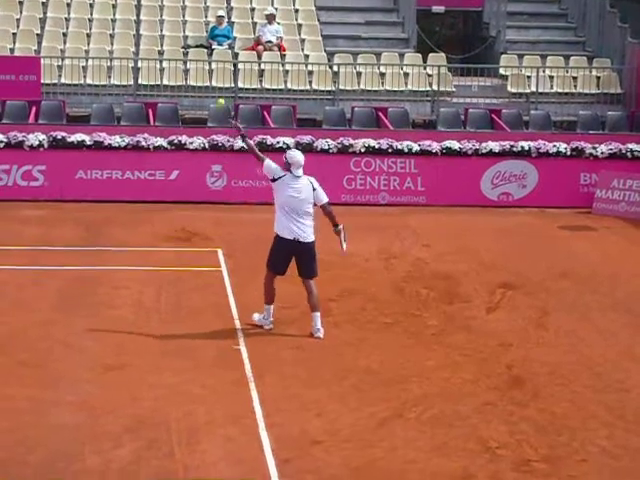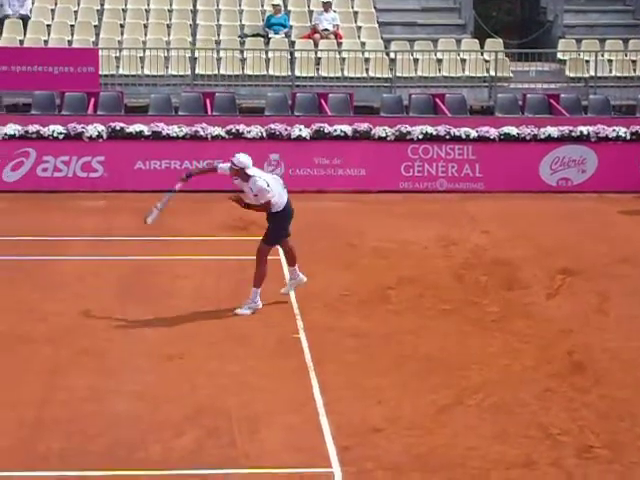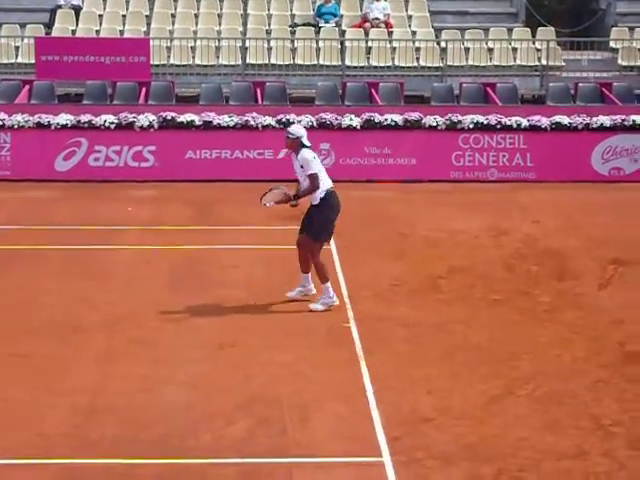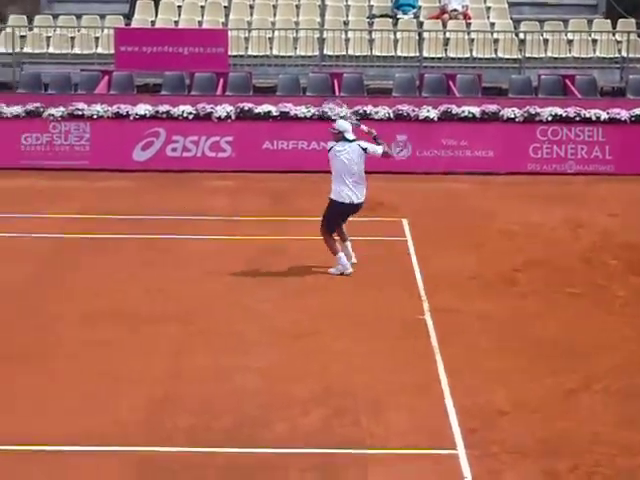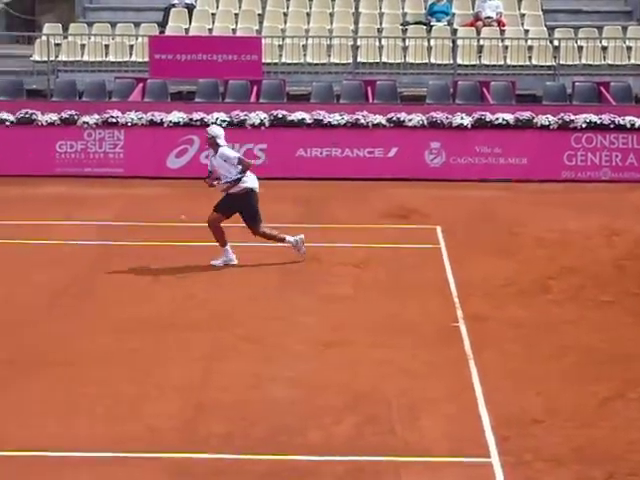
dt=1s
person 1, frame 1
left shoulder: (277, 176)
right shoulder: (311, 183)
left elbow: (257, 154)
right elbow: (326, 207)
left wrist: (242, 135)
right wrist: (337, 225)
left hip: (284, 238)
right hip: (306, 239)
left knee: (270, 276)
right knee: (308, 282)
left ankle: (267, 318)
right ankle: (317, 326)
person 1, frame 2
left shoulder: (259, 184)
right shoulder: (235, 172)
left elbow: (267, 206)
right elbow: (215, 169)
left wrist: (245, 205)
right wrist: (191, 174)
left hip: (280, 210)
right hip: (275, 208)
left knee: (262, 252)
right knee: (284, 242)
left ankle: (254, 300)
right ankle: (295, 276)
person 1, frame 3
left shoulder: (306, 156)
right shoulder: (296, 155)
left elbow: (315, 185)
left wrist: (294, 197)
right wrist: (295, 196)
left hip: (327, 203)
right hip: (318, 203)
left knee: (313, 251)
right knee: (302, 243)
left ankle: (329, 296)
right ankle: (306, 286)
person 1, frame 4
left shoulder: (332, 148)
right shoulder: (362, 146)
right elbow: (387, 153)
right wrist: (375, 138)
left hip: (340, 199)
right hip: (358, 200)
left knee: (326, 231)
right knee: (336, 222)
left ankle: (343, 264)
right ankle: (348, 254)
person 1, frame 5
left shoulder: (224, 152)
right shoulder: (213, 155)
left elbow: (247, 164)
right elbow: (212, 174)
left wrist: (233, 182)
right wrist: (210, 180)
left hip: (247, 193)
right hip: (233, 194)
left knee: (258, 231)
right knee: (212, 221)
left ankle: (294, 241)
right ankle: (228, 256)
